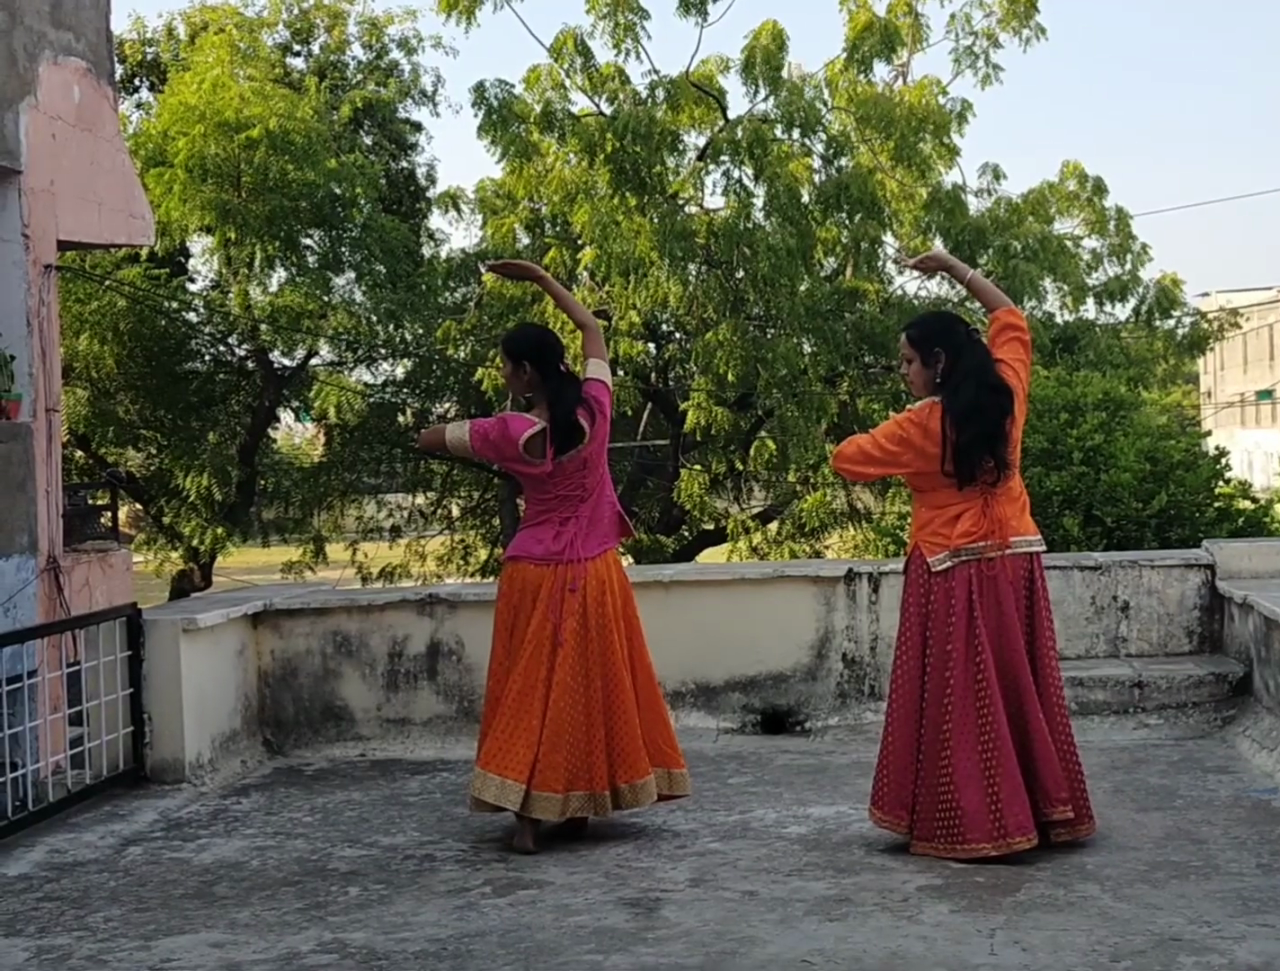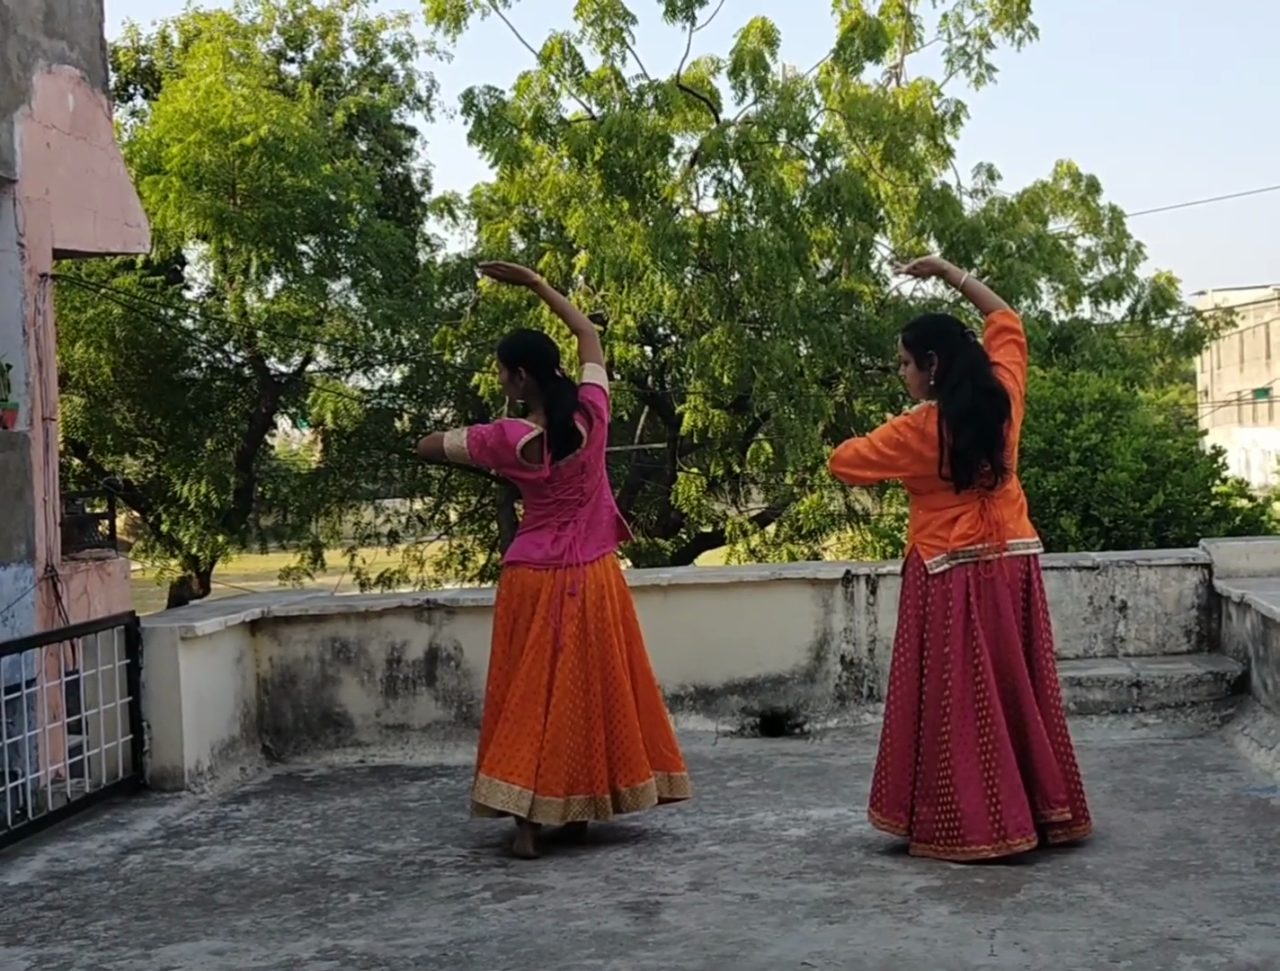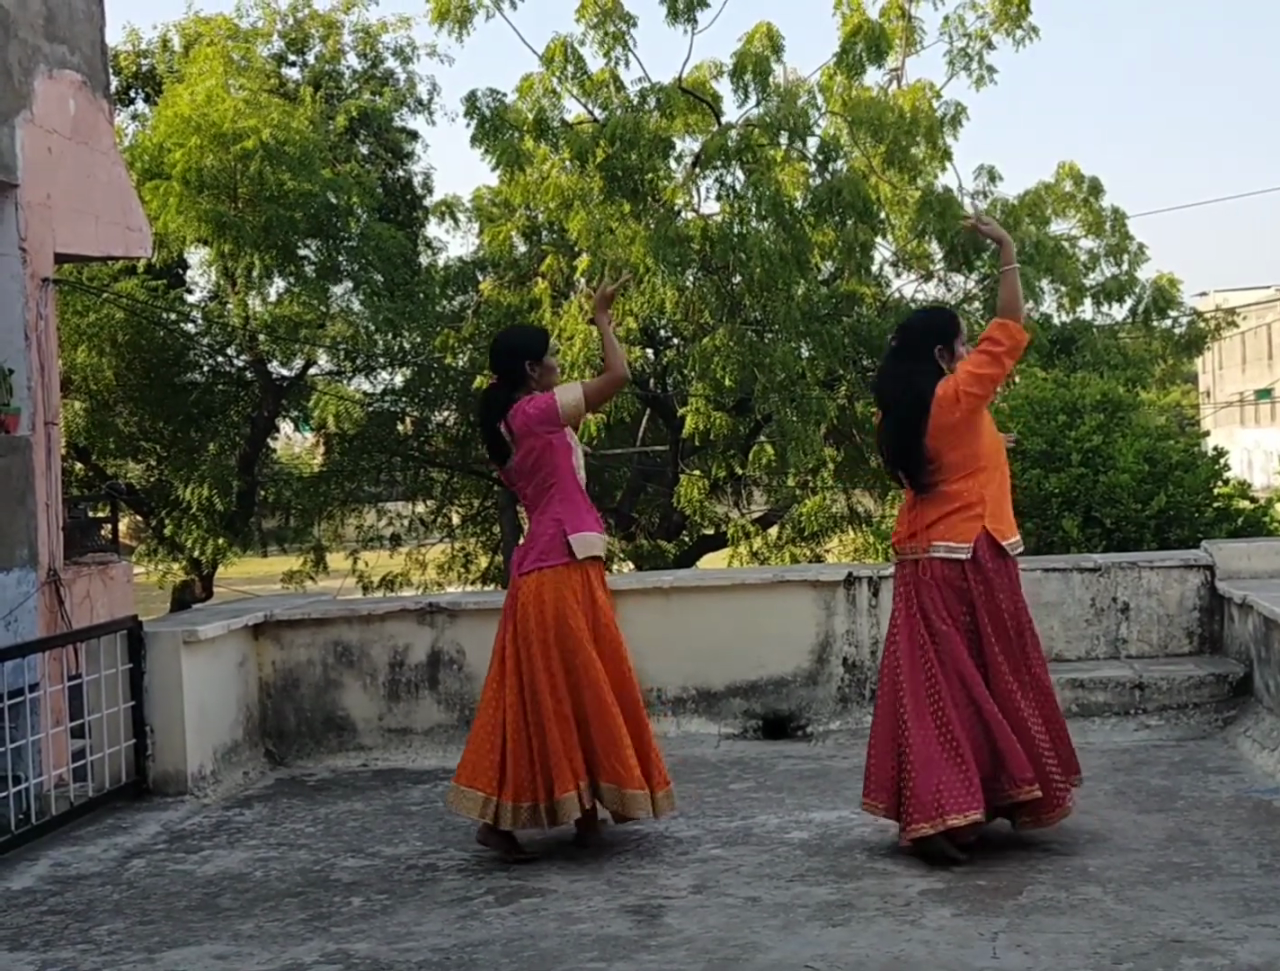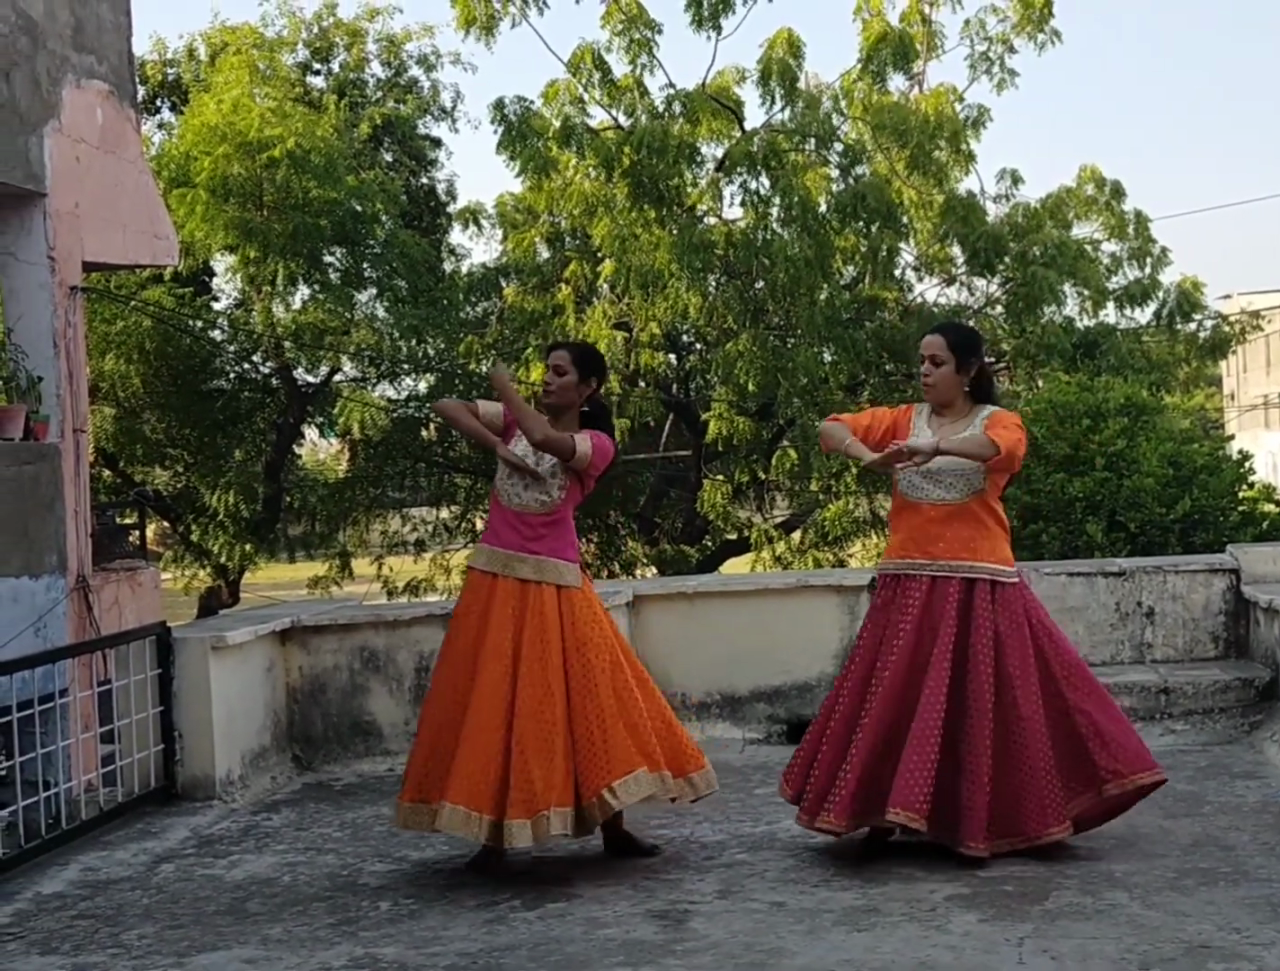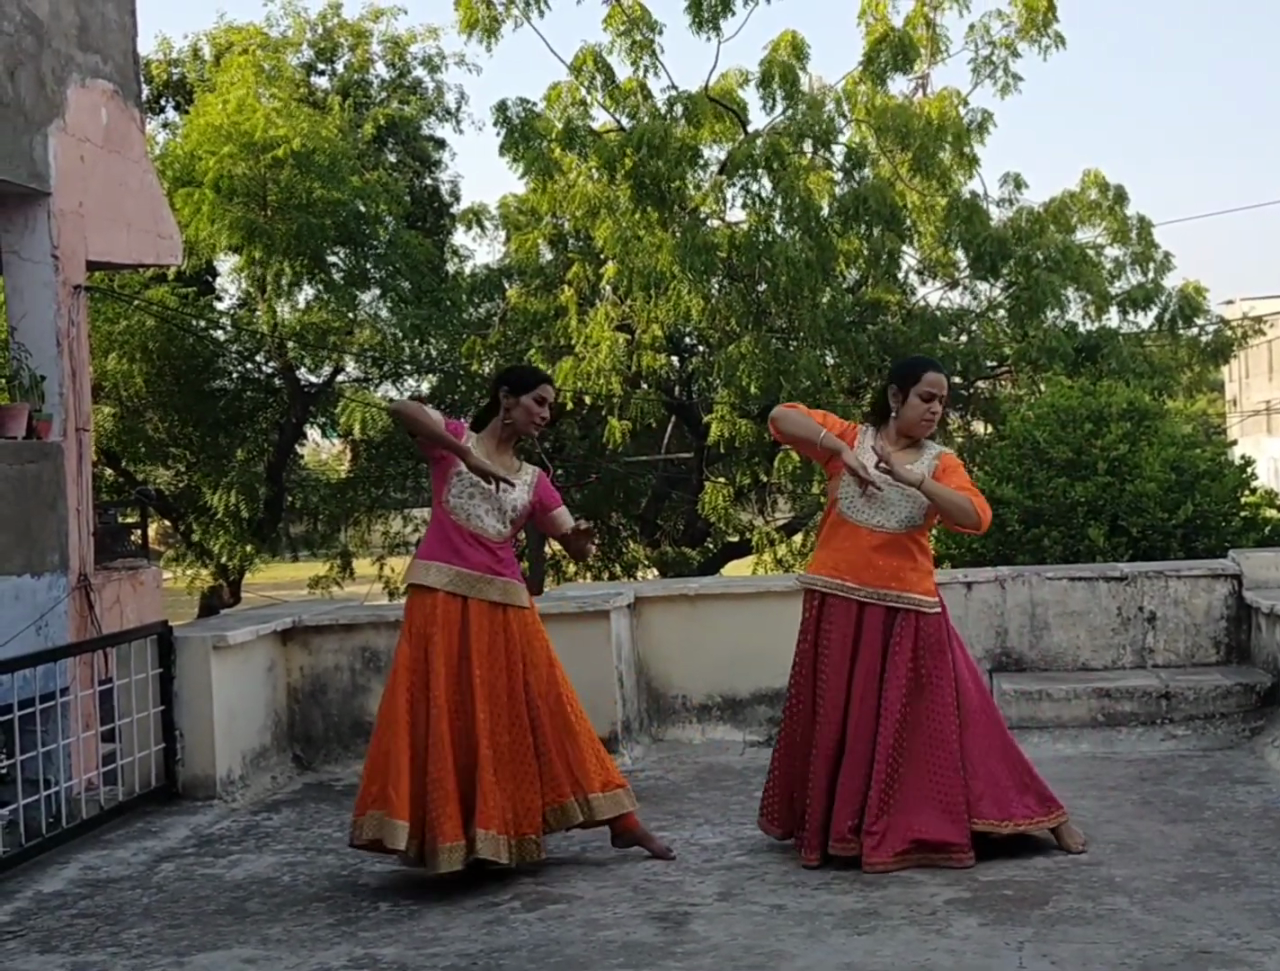
dt=1s
person 1, frame 1
left shoulder: (921, 425)
right shoulder: (1006, 395)
left elbow: (845, 457)
right elbow: (1010, 318)
left wrist: (890, 442)
right wrist: (955, 268)
left hip: (952, 574)
right hip: (1015, 561)
left knee: (959, 700)
right knee: (1022, 689)
left ankle: (968, 825)
right ankle: (1044, 809)
person 1, frame 2
left shoulder: (918, 429)
right shoulder: (1004, 397)
left elbow: (843, 460)
right elbow: (1005, 320)
left wrist: (888, 443)
right wrist: (950, 272)
left hip: (949, 575)
right hip: (1013, 562)
left knee: (957, 701)
right knee: (1018, 689)
left ankle: (968, 825)
right ankle: (1041, 810)
person 1, frame 3
left shoulder: (905, 412)
right shoulder: (955, 395)
right elbow: (1010, 331)
left wrist: (988, 440)
right wrist: (1005, 250)
left hip: (929, 562)
right hip: (973, 560)
left knee: (936, 685)
right knee: (994, 681)
left ankle: (938, 813)
right ankle: (966, 810)
person 1, frame 4
left shoulder: (997, 421)
right shoulder: (903, 419)
left elbow: (1005, 449)
right elbow: (830, 429)
left wrist: (930, 448)
right wrist: (867, 453)
left hip: (980, 583)
right hip: (909, 583)
left knee: (1001, 701)
right knee: (890, 697)
left ankle: (1013, 816)
right ankle: (886, 812)
person 1, frame 5
left shoulder: (941, 463)
right shoulder: (847, 437)
left elbow: (977, 519)
right elbow: (782, 417)
left wrist: (915, 481)
right wrist: (838, 449)
left hip: (907, 610)
right hip: (838, 603)
right knee: (837, 720)
right ankle: (837, 829)
person 2, frame 1
left shoulder: (511, 432)
right shoulder: (594, 410)
left elbow: (427, 439)
right elbow: (592, 329)
right wrist: (542, 278)
left hip: (536, 576)
right hip: (595, 573)
left knee: (533, 690)
right knee: (591, 686)
left ankle: (529, 816)
right ankle: (579, 806)
person 2, frame 2
left shoulder: (508, 439)
right shoulder: (591, 413)
left elbow: (426, 447)
right elbow: (589, 334)
right wrist: (535, 283)
left hip: (535, 579)
right hip: (593, 576)
left knee: (533, 693)
right knee: (591, 689)
left ankle: (528, 816)
right ankle: (579, 808)
person 2, frame 3
left shoulder: (517, 423)
right shoulder: (537, 408)
right elbow: (616, 377)
left wrist: (575, 411)
right wrist: (602, 318)
left hip: (548, 569)
right hip: (563, 568)
left knee: (556, 692)
right knee: (570, 690)
left ankle: (539, 810)
right ankle: (497, 819)
person 2, frame 4
left shoulder: (596, 445)
right shoulder: (514, 421)
left elbow: (547, 442)
right elbow: (446, 407)
left wrist: (510, 393)
right wrist: (498, 449)
left hip: (553, 584)
right hip: (493, 576)
left knee: (595, 693)
right knee: (486, 702)
left ankle: (612, 828)
right ankle: (491, 829)
person 2, frame 5
left shoulder: (534, 480)
right shoulder: (452, 439)
left elbow: (575, 545)
right elbow: (401, 409)
left wrist: (586, 539)
right wrist: (465, 455)
left hip: (505, 604)
right hip: (442, 594)
left knee: (540, 718)
right knee: (442, 719)
left ankle: (623, 824)
right ankle: (457, 840)
